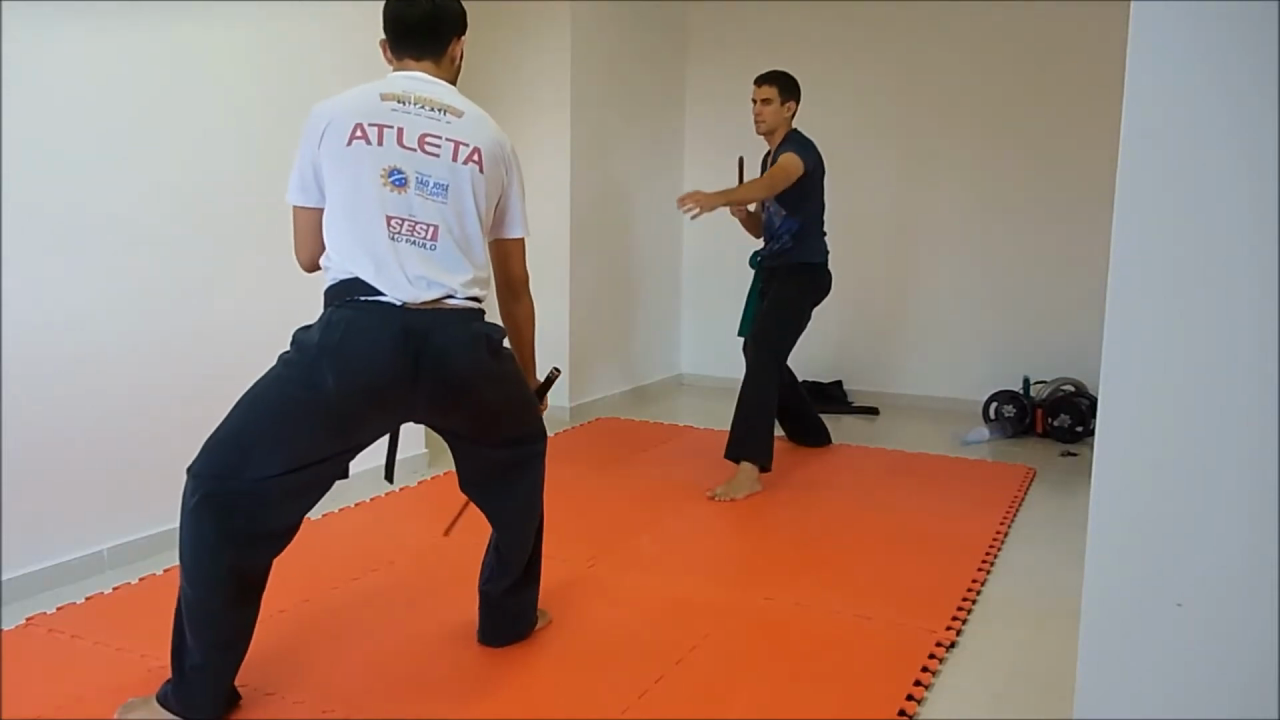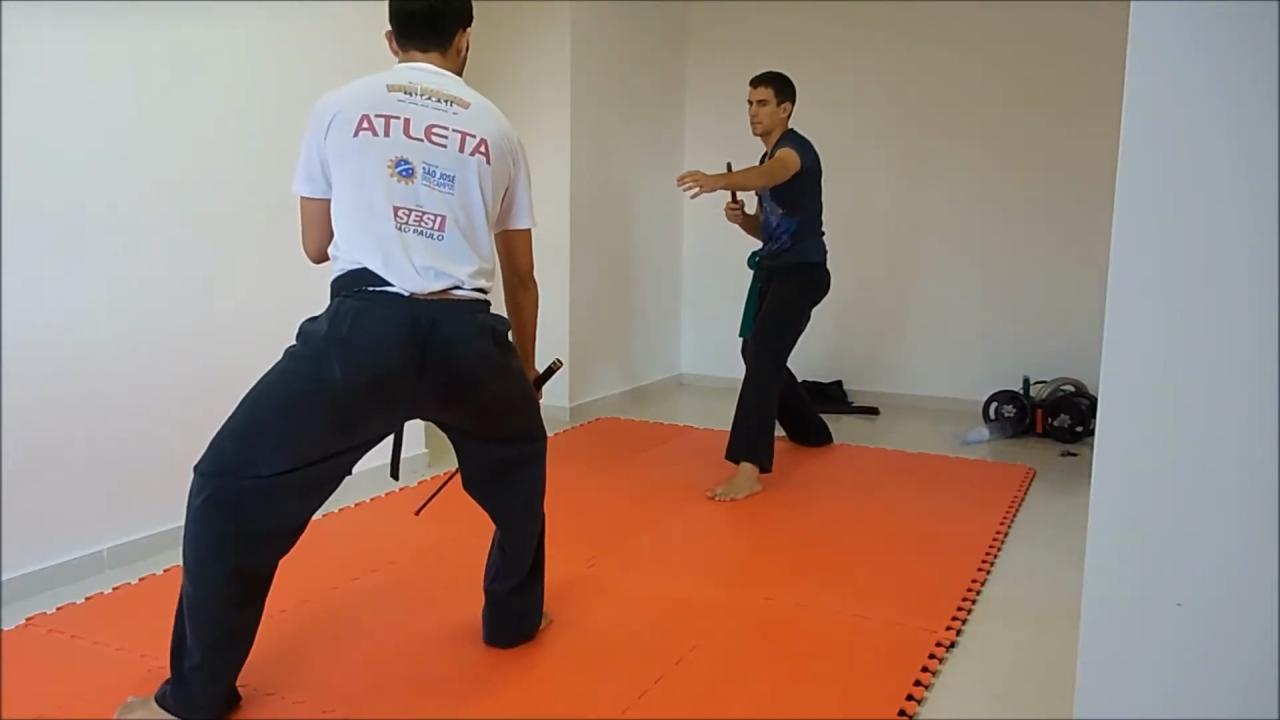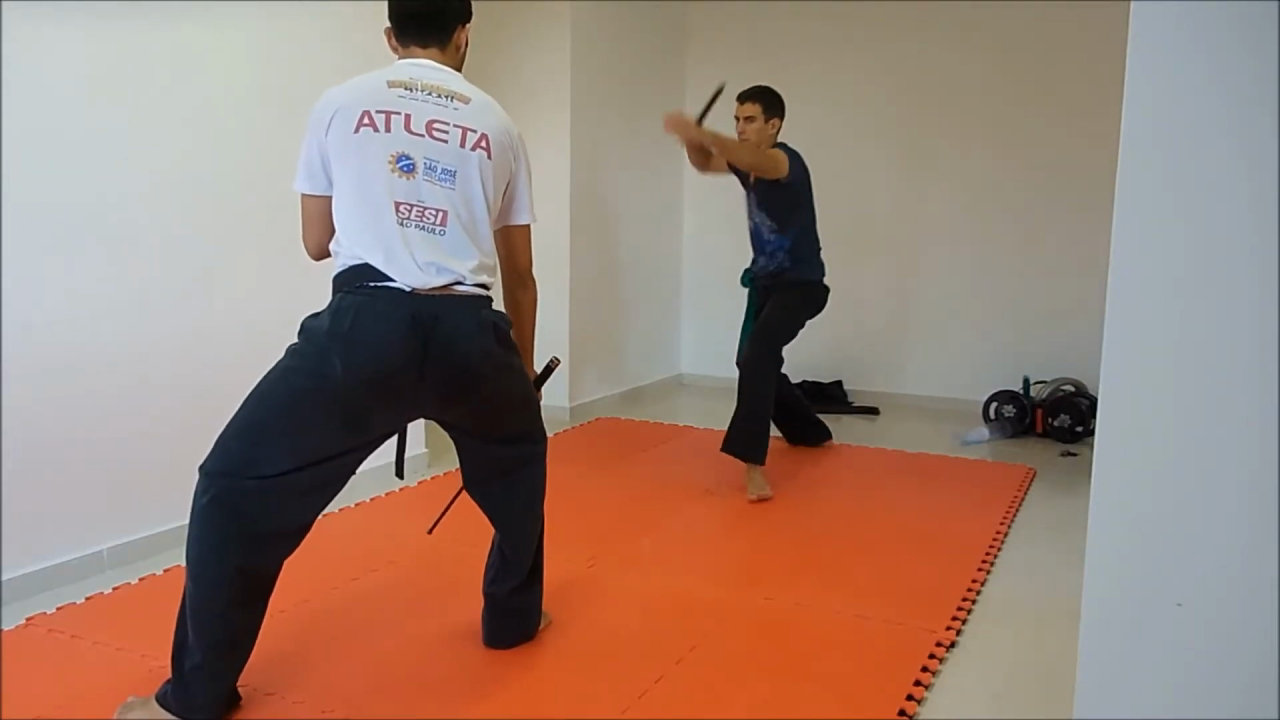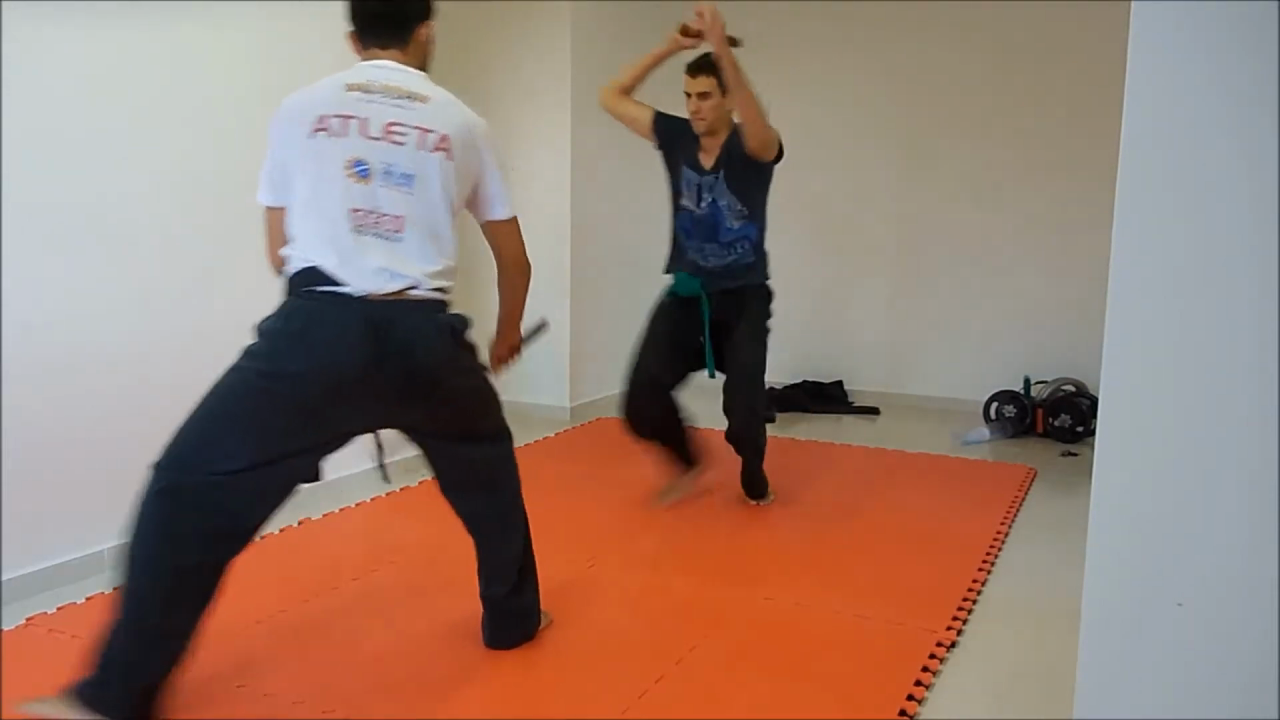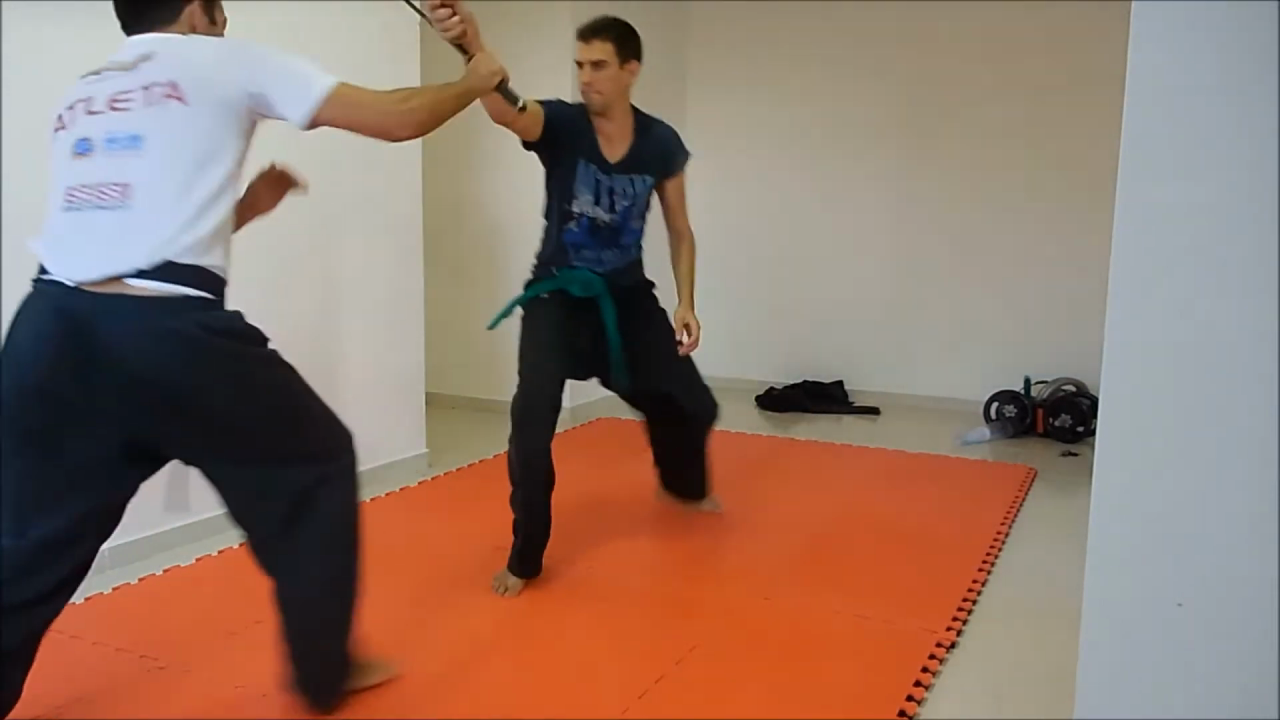
dt=0.4s
person 1, frame 1
left shoulder: (333, 116)
right shoulder: (489, 136)
left elbow: (309, 254)
right elbow: (513, 281)
right wrist: (526, 380)
left hip: (357, 339)
right hip: (456, 345)
left knee: (224, 488)
right knee: (517, 453)
right ankle: (509, 614)
person 1, frame 2
left shoulder: (340, 107)
right shoulder: (495, 128)
left elbow: (317, 244)
right elbow: (520, 275)
right wrist: (525, 370)
left hip: (363, 330)
right hip: (463, 336)
left knee: (232, 487)
right knee: (517, 457)
right ankle: (515, 615)
person 1, frame 3
left shoulder: (342, 103)
right shoulder: (496, 123)
left elbow: (317, 240)
right elbow: (520, 271)
right wrist: (521, 364)
left hip: (366, 326)
right hip: (466, 331)
left knee: (238, 486)
right knee: (516, 459)
right ankle: (514, 615)
person 1, frame 4
left shoulder: (303, 109)
right shoulder: (460, 123)
left elbow: (279, 248)
right elbow: (512, 258)
right wrist: (507, 330)
left hip: (315, 332)
right hip: (417, 335)
left knee: (191, 491)
right knee: (483, 463)
right ankle: (512, 614)
person 1, frame 5
left shoulder: (79, 101)
right shoulder: (227, 58)
right elbow: (392, 118)
left wrist: (257, 194)
right wrist: (475, 81)
right hip: (170, 327)
right knee: (313, 462)
person 2, frame 1
left shoulder: (798, 151)
right shoulder: (770, 157)
left elbow: (766, 187)
left wrist: (716, 198)
right wrist: (745, 216)
left hip: (803, 271)
right hip: (776, 270)
left knee: (762, 354)
right knee: (764, 354)
left ankle: (749, 470)
right ankle: (811, 432)
person 2, frame 2
left shoulder: (795, 149)
right shoulder: (769, 158)
left elbow: (765, 177)
left wrist: (717, 181)
right wrist: (740, 217)
left hip: (801, 271)
right hip: (774, 270)
left knee: (762, 356)
right knee: (762, 356)
left ankle: (749, 470)
right ankle: (811, 432)
person 2, frame 3
left shoulder: (784, 162)
right shoulder: (747, 164)
left elbow: (749, 155)
right elbow: (707, 162)
left wrist: (698, 134)
right wrist: (695, 140)
left hip: (799, 286)
right hip: (768, 285)
left knee: (755, 358)
right knee: (762, 366)
left ankle: (753, 465)
right ankle: (812, 434)
person 2, frame 4
left shoulder: (757, 140)
right shoulder: (674, 135)
left elbow: (757, 134)
right elbow: (611, 98)
left wrist: (720, 41)
right wrist: (668, 47)
left hip: (743, 295)
right hip: (687, 292)
left knee: (744, 409)
right knee: (643, 394)
left ankle: (755, 482)
right ankle: (686, 462)
person 2, frame 5
left shoulder: (662, 144)
right shoulder: (558, 122)
left elbow: (679, 231)
right elbow: (502, 106)
left wrist: (685, 303)
left hip: (627, 296)
right hip: (558, 294)
left knee: (690, 405)
right knee: (533, 417)
left ankle: (685, 484)
right ankle: (525, 557)
